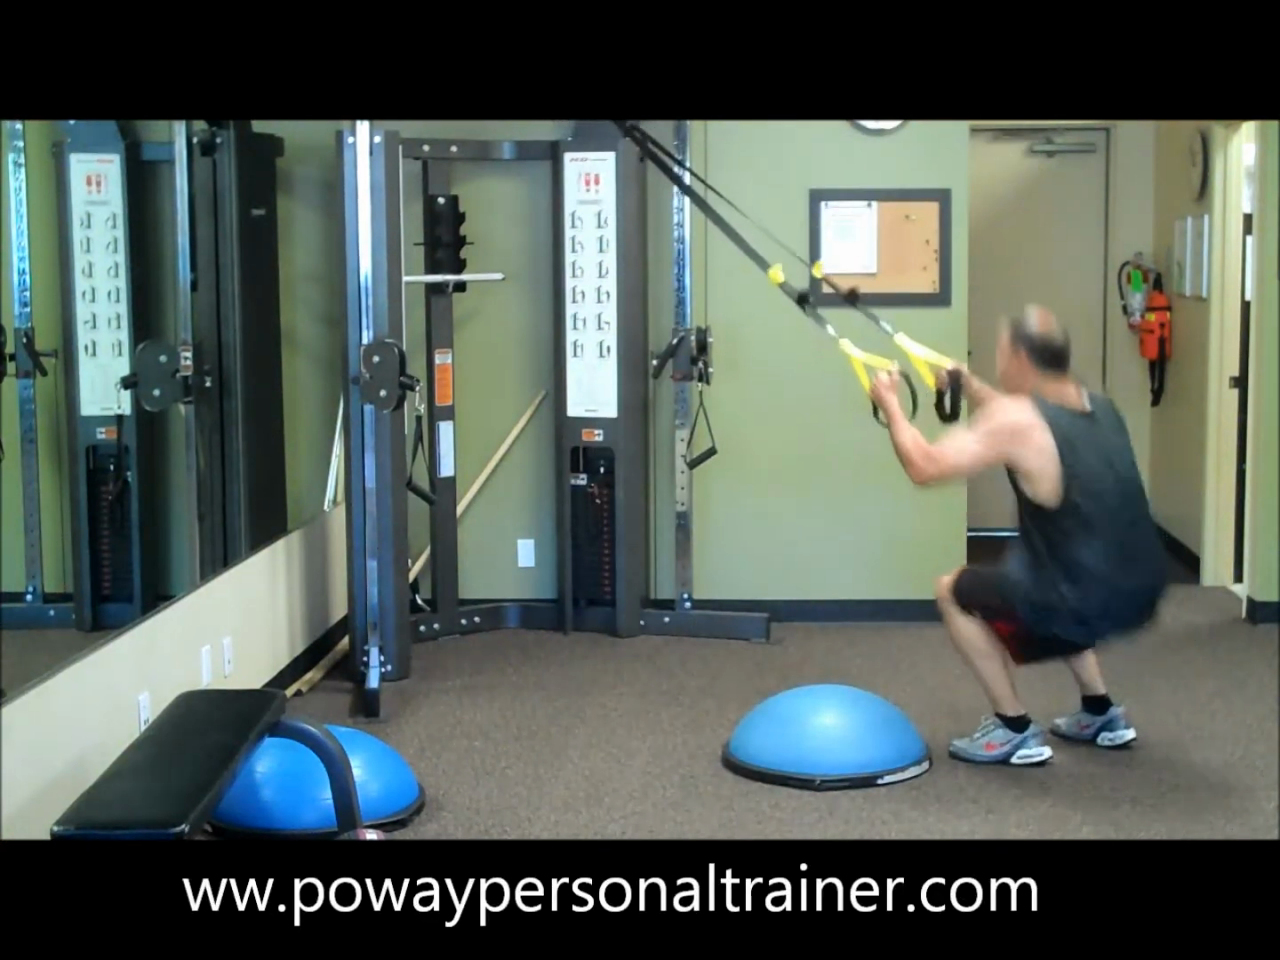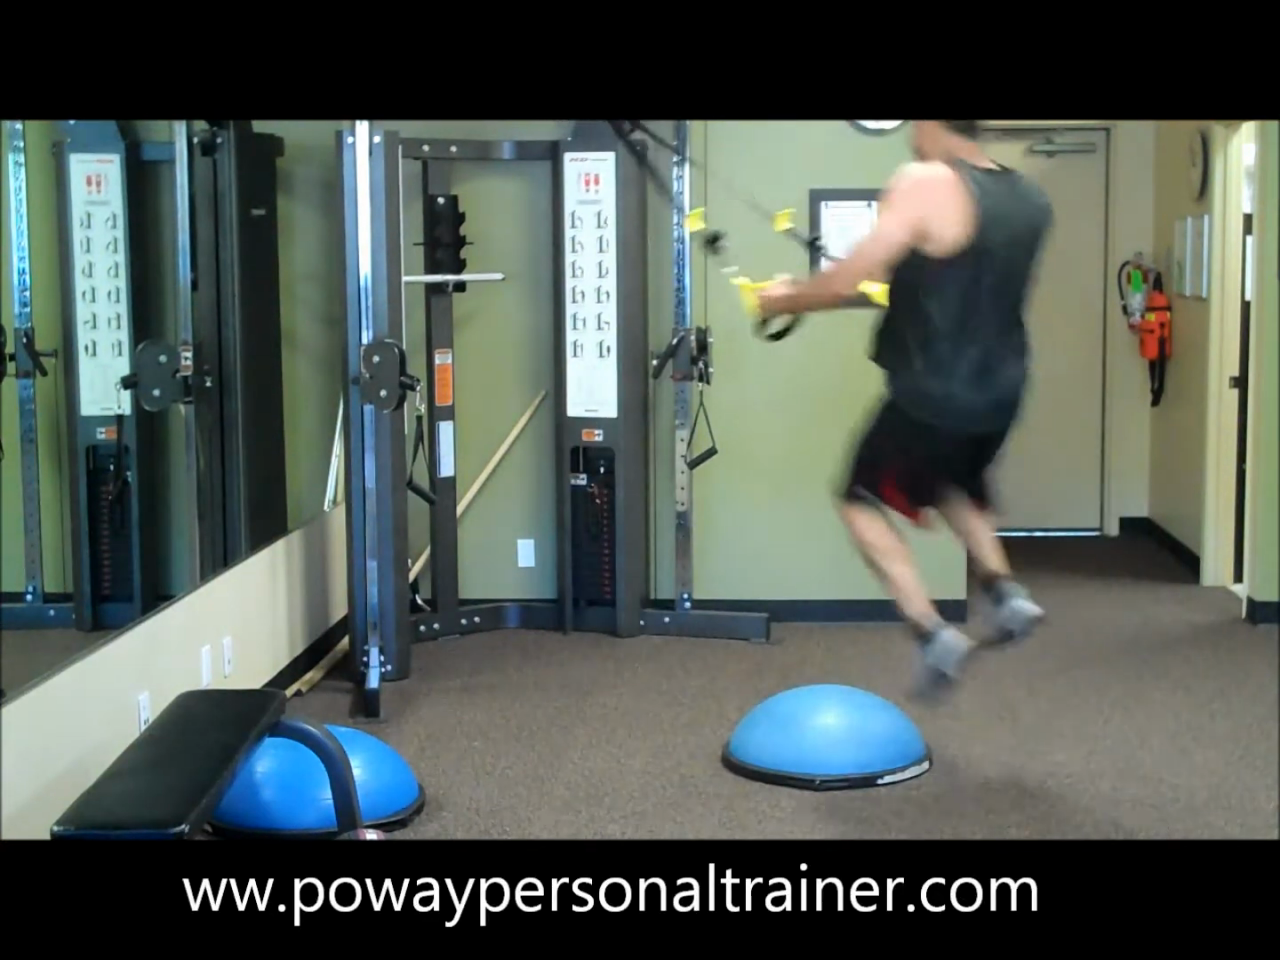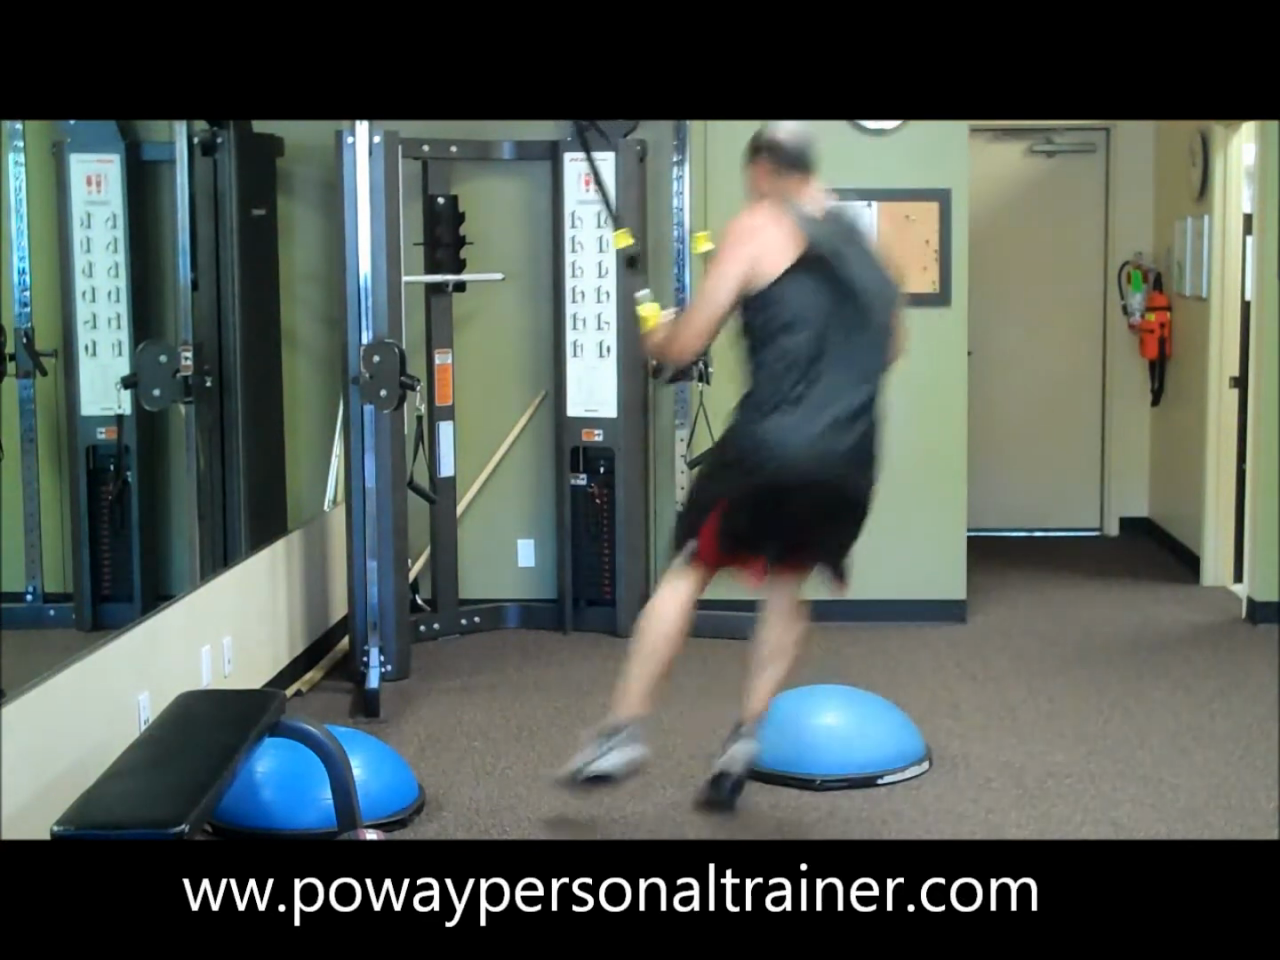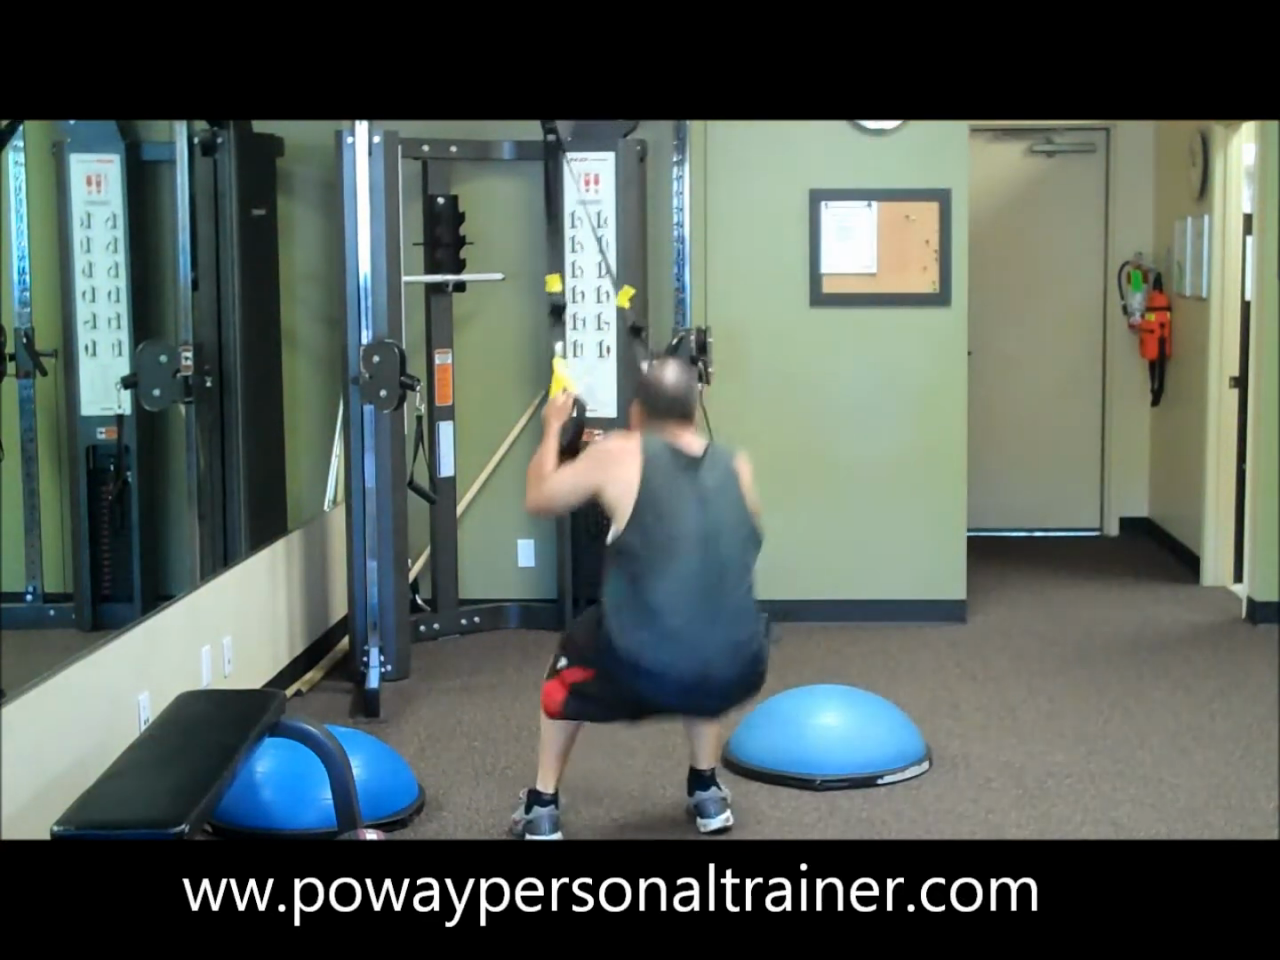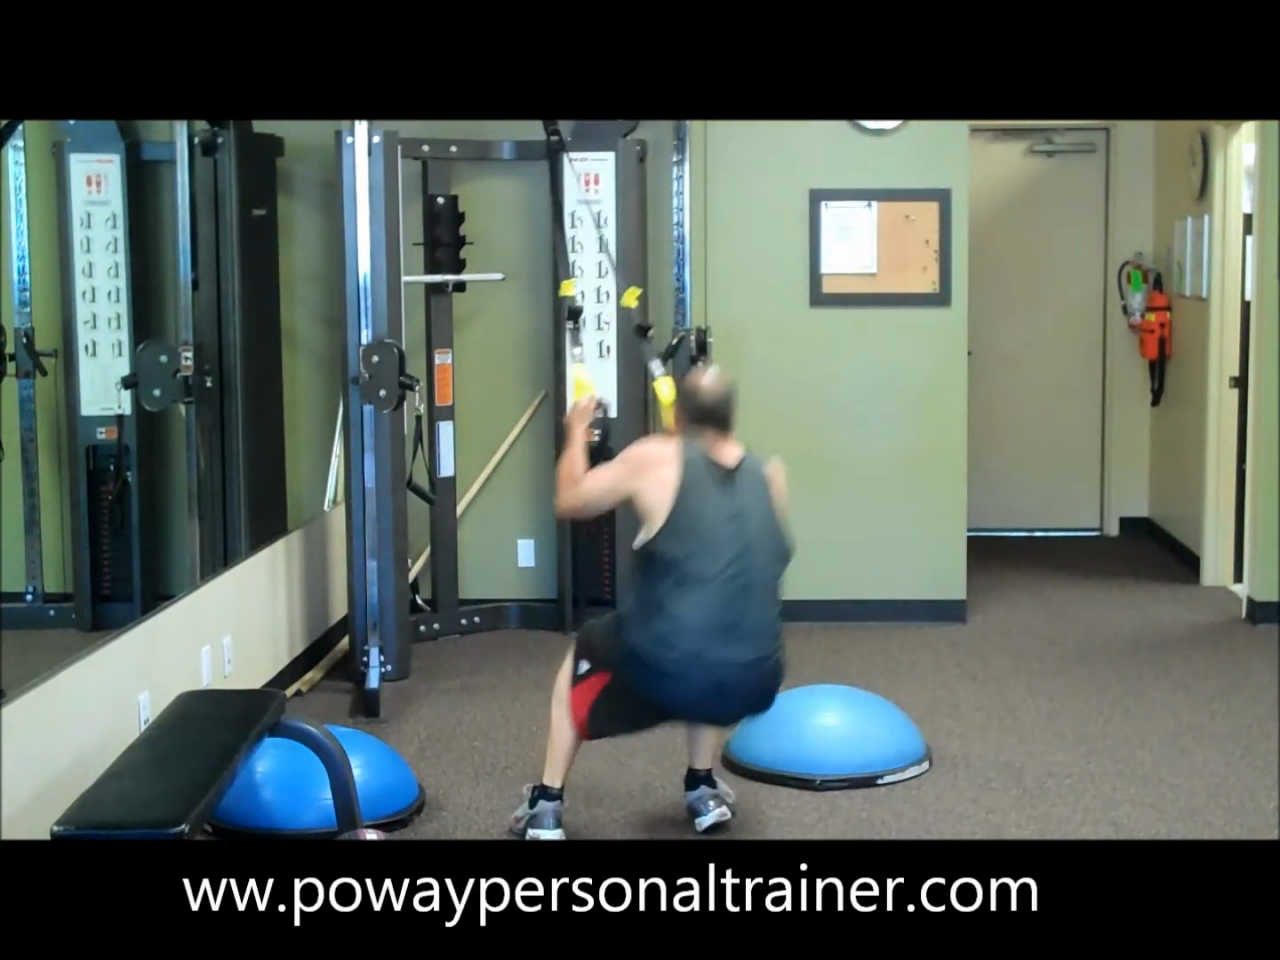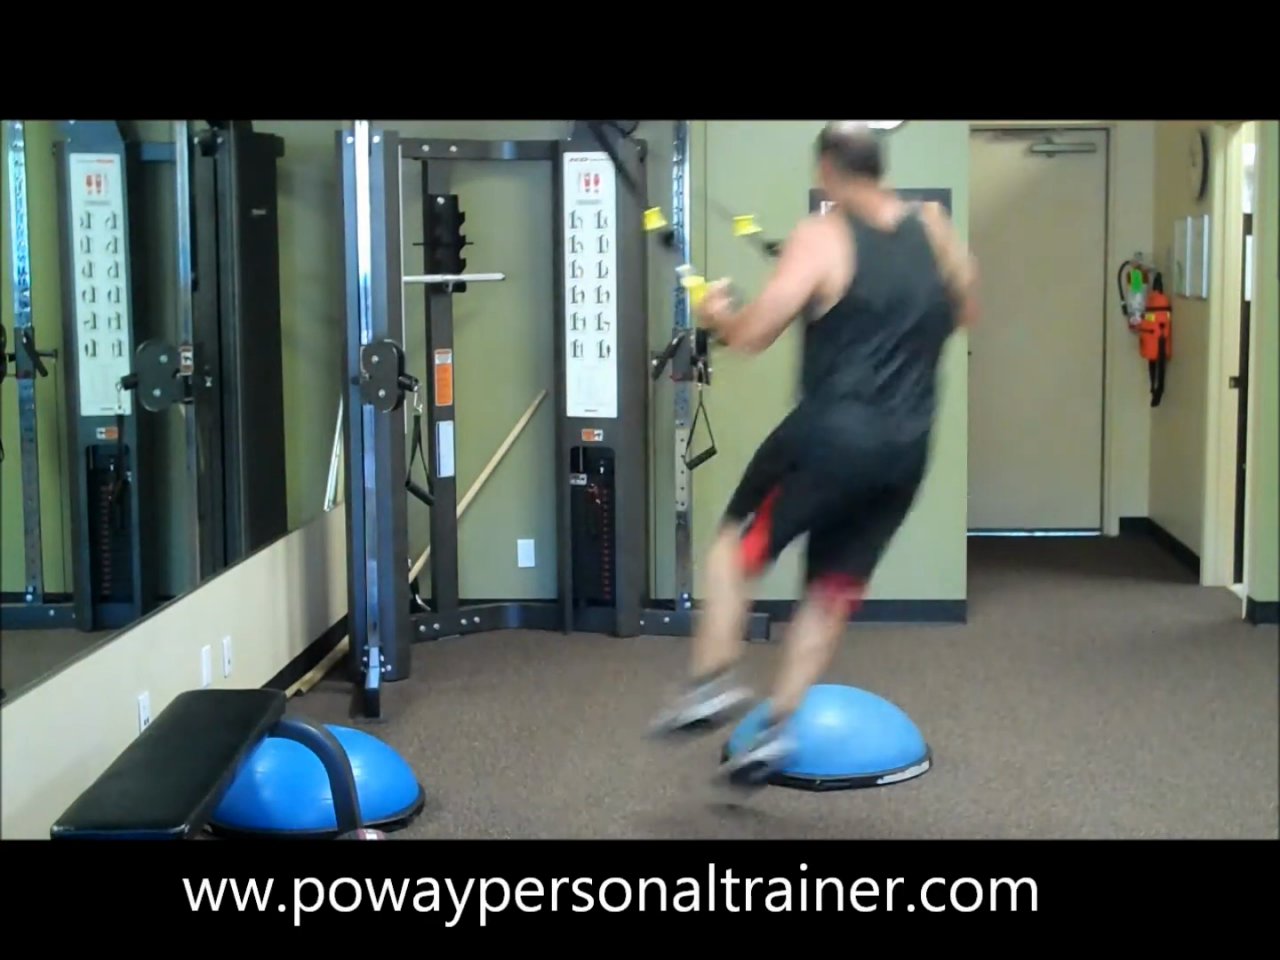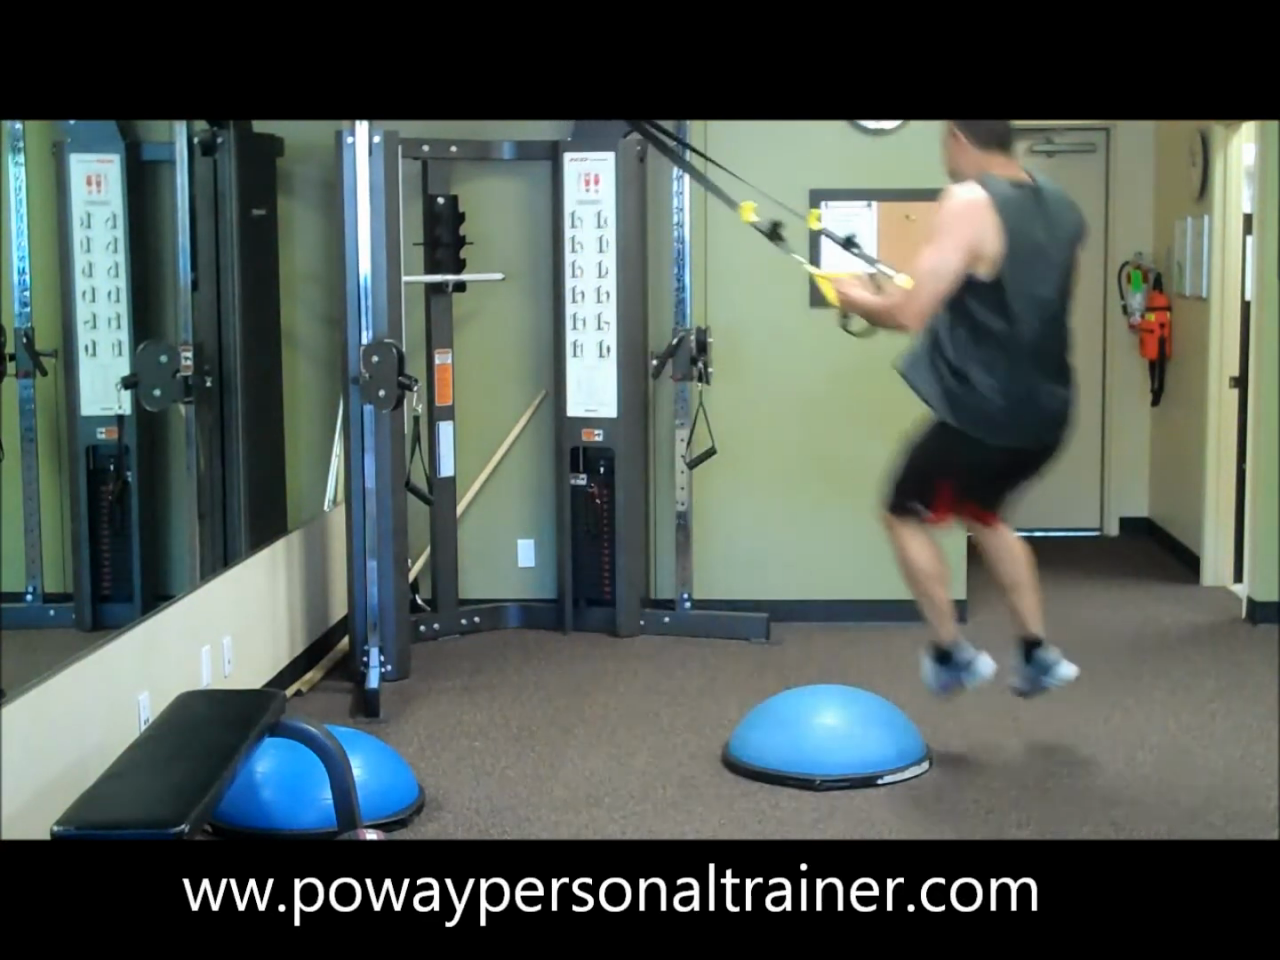
dt=0.3s
person 1, frame 1
left shoulder: (1017, 422)
right shoulder: (1100, 409)
left elbow: (926, 469)
left wrist: (888, 400)
right wrist: (968, 383)
left hip: (1091, 601)
right hip: (1139, 592)
left knee: (956, 594)
left ankle: (1016, 730)
right ankle: (1103, 713)
person 1, frame 2
left shoulder: (923, 185)
right shoulder: (1025, 198)
left elbow: (844, 281)
left wrist: (780, 300)
left hip: (935, 399)
right hip: (997, 395)
left knee: (860, 504)
right knee: (954, 483)
left ankle: (932, 632)
right ankle: (1003, 589)
person 1, frame 3
left shoulder: (758, 227)
right shoulder: (864, 243)
left elbow: (684, 347)
right elbow: (888, 347)
left wrist: (656, 333)
left hip: (773, 447)
right hip: (849, 459)
left knee: (686, 573)
right knee: (785, 583)
left ankle: (622, 731)
right ankle: (746, 740)
person 1, frame 4
left shoulder: (620, 454)
right shoulder: (737, 469)
left elbow: (538, 499)
left wrist: (553, 426)
left hip: (646, 667)
right hip: (736, 672)
left knee: (572, 655)
left ankle: (542, 806)
right ankle: (705, 790)
person 1, frame 5
left shoulder: (655, 461)
right shoulder: (770, 478)
left elbow: (568, 501)
left wrist: (576, 433)
left hip: (665, 672)
right hip: (749, 683)
left knee: (585, 652)
left ankle: (545, 804)
right ankle: (703, 790)
person 1, frame 6
left shoulder: (821, 237)
right shoulder: (934, 227)
left elbow: (749, 336)
right elbow: (962, 314)
left wrist: (715, 312)
left hip: (830, 442)
right hip: (902, 455)
left knee: (736, 544)
right knee: (830, 592)
left ankle: (712, 682)
right ankle: (779, 726)
person 1, frame 7
left shoulder: (968, 204)
right shoulder: (1060, 206)
left elbow: (912, 314)
left wrist: (855, 297)
left hip: (985, 414)
right hip: (1046, 413)
left knee: (906, 518)
right knee: (979, 515)
left ankle: (955, 657)
right ankle: (1038, 654)
